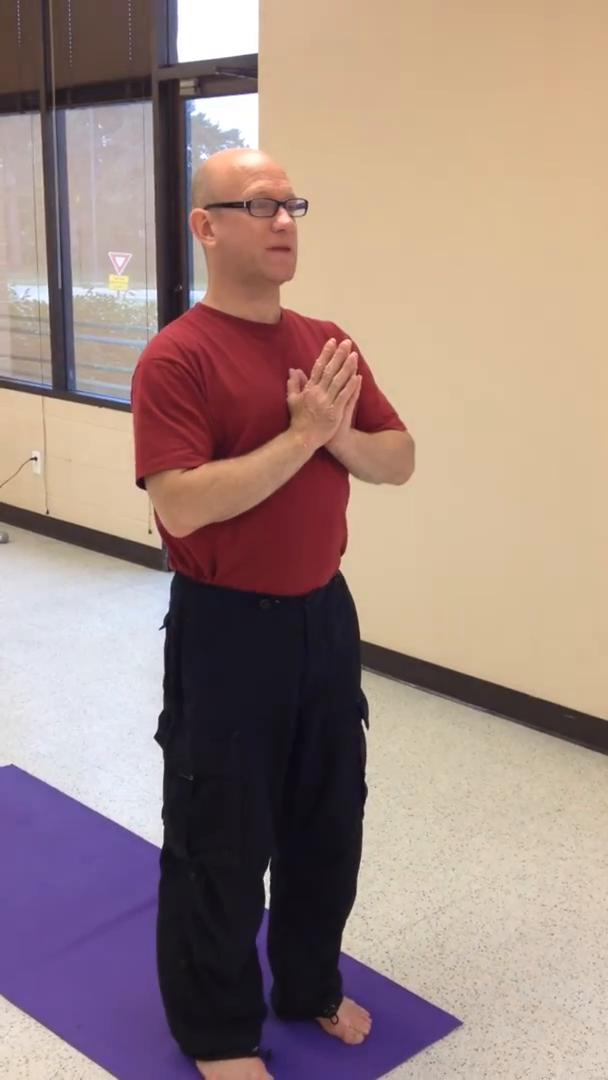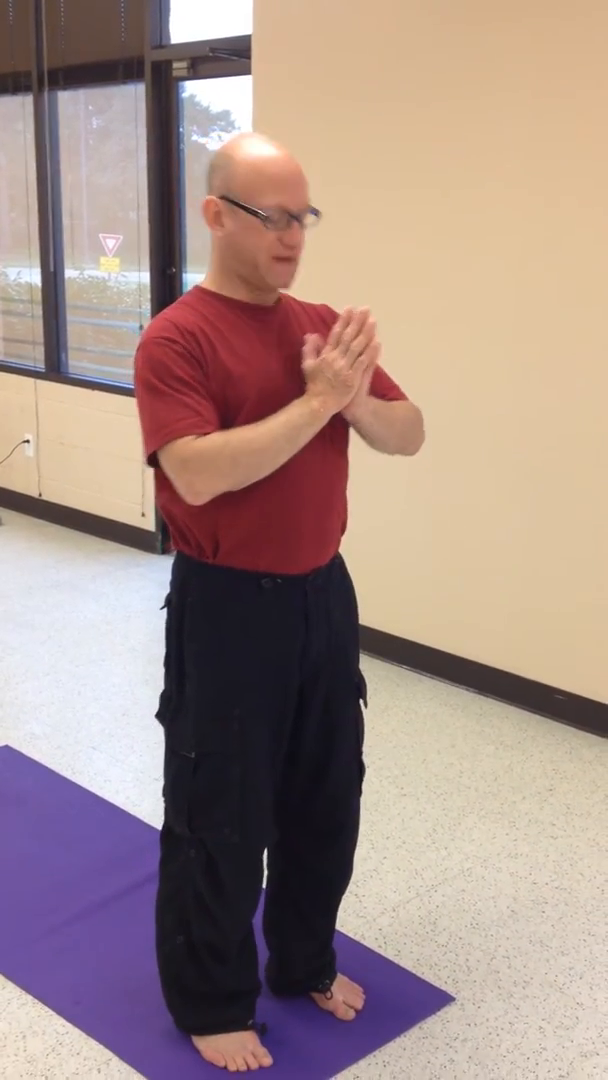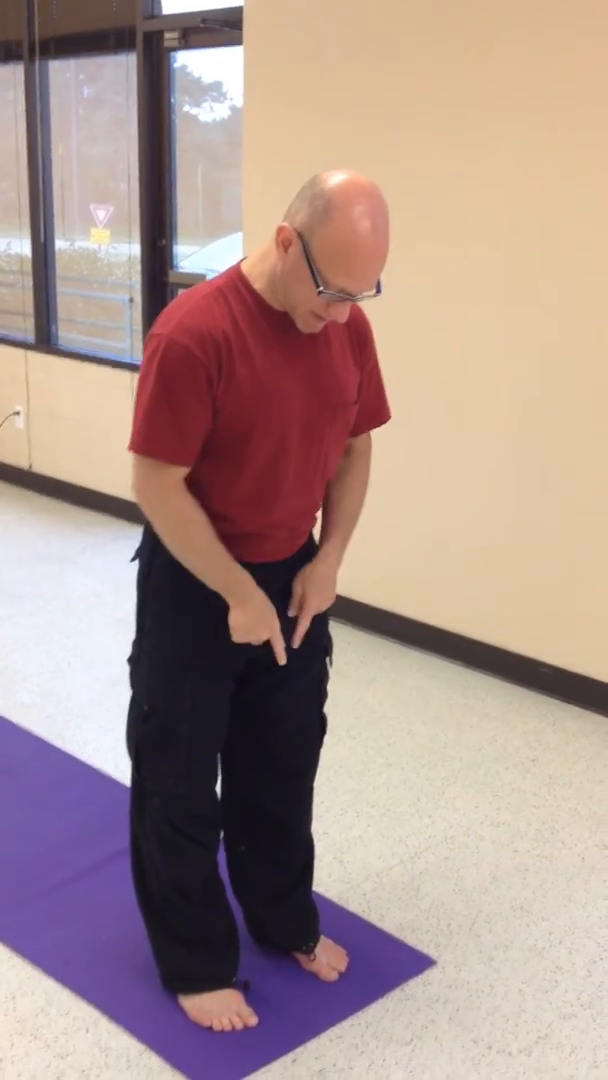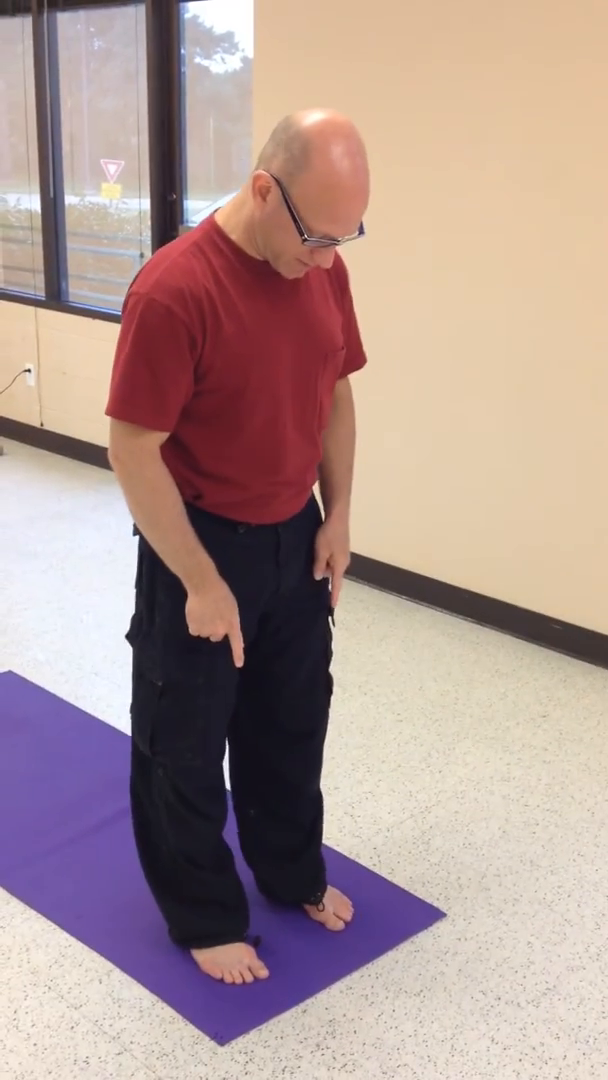
dt=1s
person 1, frame 1
left shoulder: (327, 344)
right shoulder: (176, 358)
left elbow: (399, 459)
right elbow: (181, 505)
left wrist: (338, 435)
right wrist: (300, 435)
left hip: (324, 615)
right hip: (226, 630)
left knee: (329, 822)
right knee: (219, 841)
left ankle: (310, 984)
person 1, frame 2
left shoulder: (324, 325)
right shoulder: (177, 338)
left elbow: (409, 432)
right elbow: (196, 473)
left wrist: (357, 399)
right wrist: (314, 401)
left hip: (323, 595)
right hip: (225, 609)
left knee: (326, 801)
right knee: (220, 817)
left ankle: (304, 960)
right ankle: (211, 1003)
person 1, frame 3
left shoulder: (348, 326)
right shoulder: (193, 332)
left elbow: (354, 445)
right elbow: (158, 488)
left wrist: (327, 559)
right wrist: (239, 595)
left hip: (292, 580)
right hip: (195, 587)
left knee: (283, 764)
right knee: (179, 780)
left ankle: (285, 920)
right ankle: (195, 962)
person 1, frame 4
left shoulder: (325, 271)
right shoulder: (173, 292)
right elbow: (134, 452)
left wrist: (337, 516)
right wrist: (202, 584)
left hip: (296, 541)
right hip: (199, 549)
left knee: (293, 723)
right knee: (185, 746)
left ankle: (294, 875)
right ankle: (203, 917)
